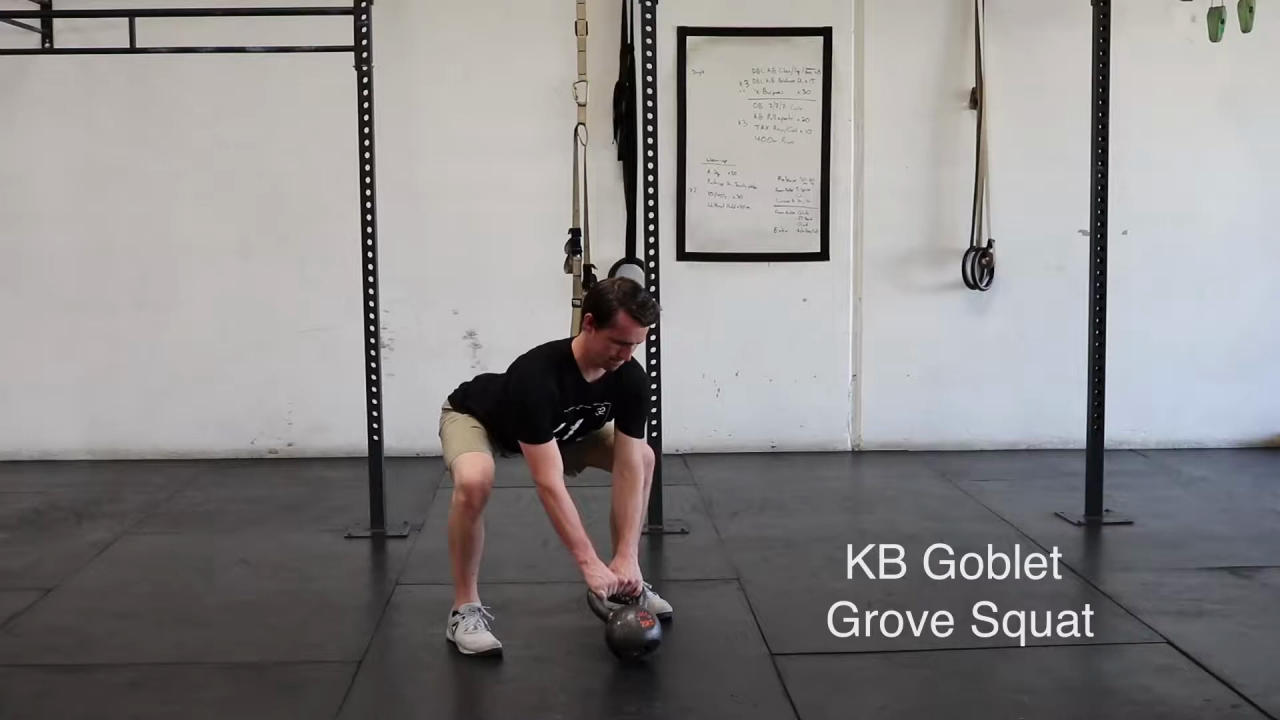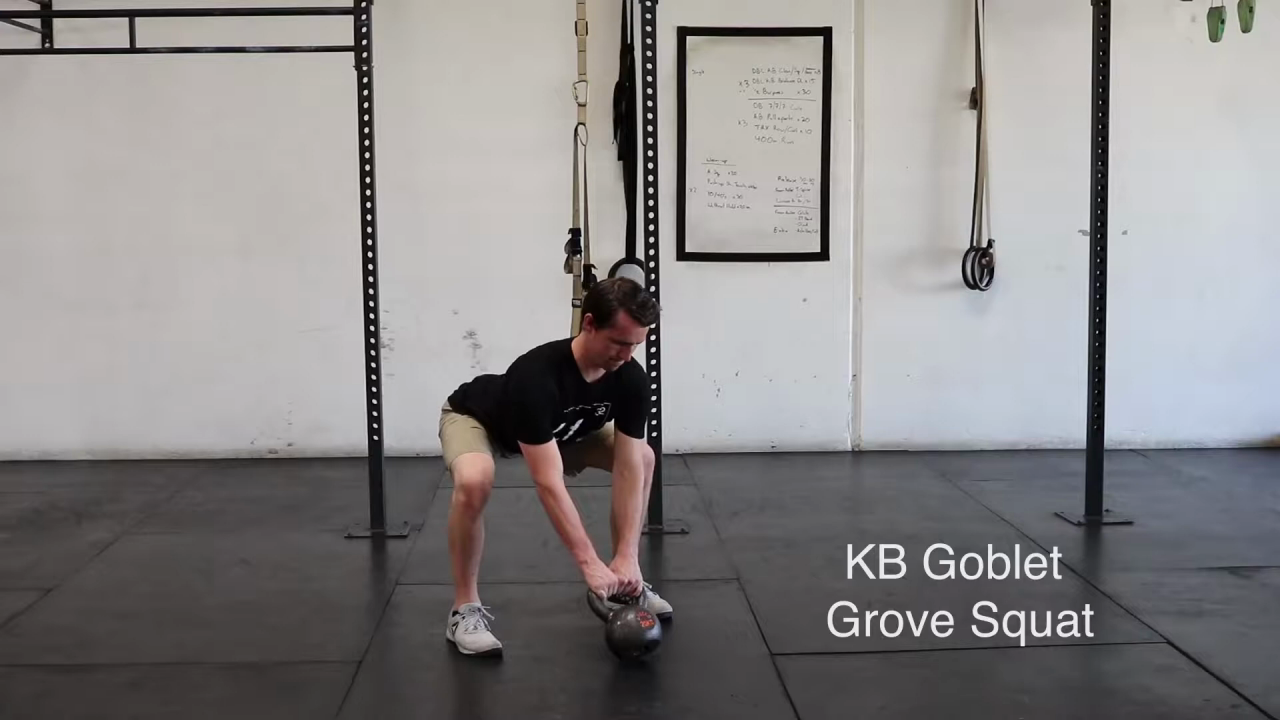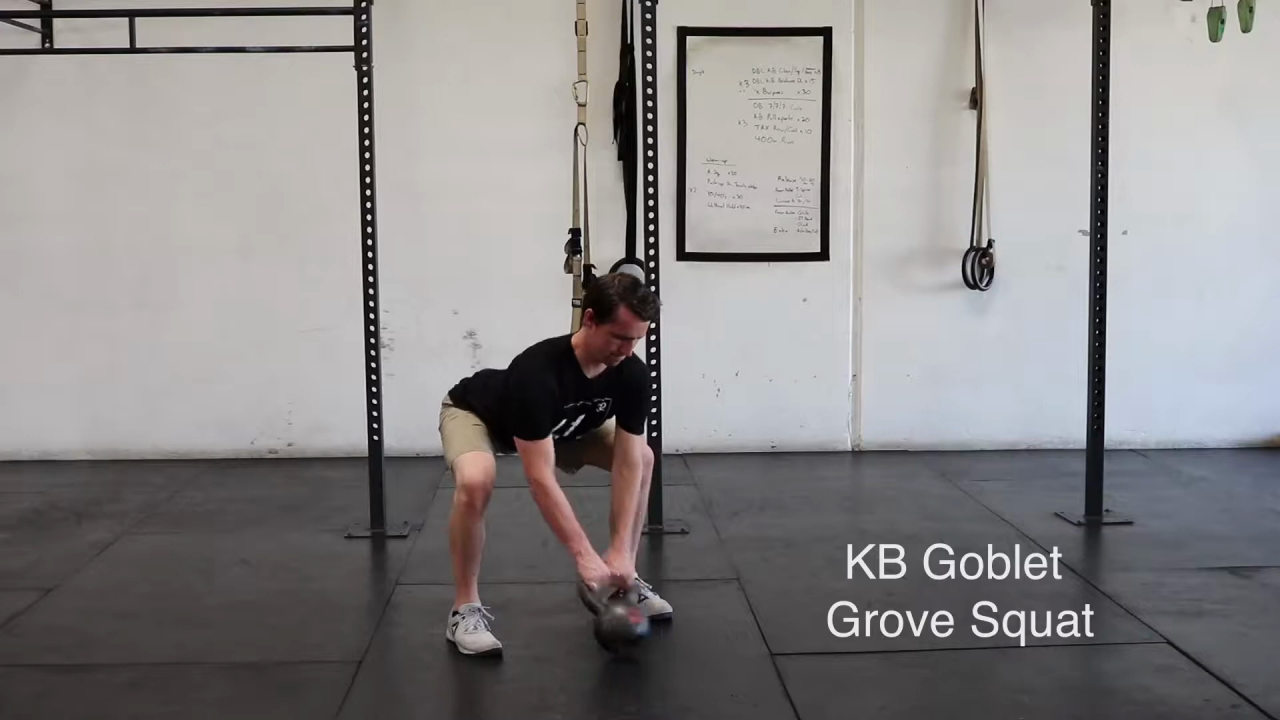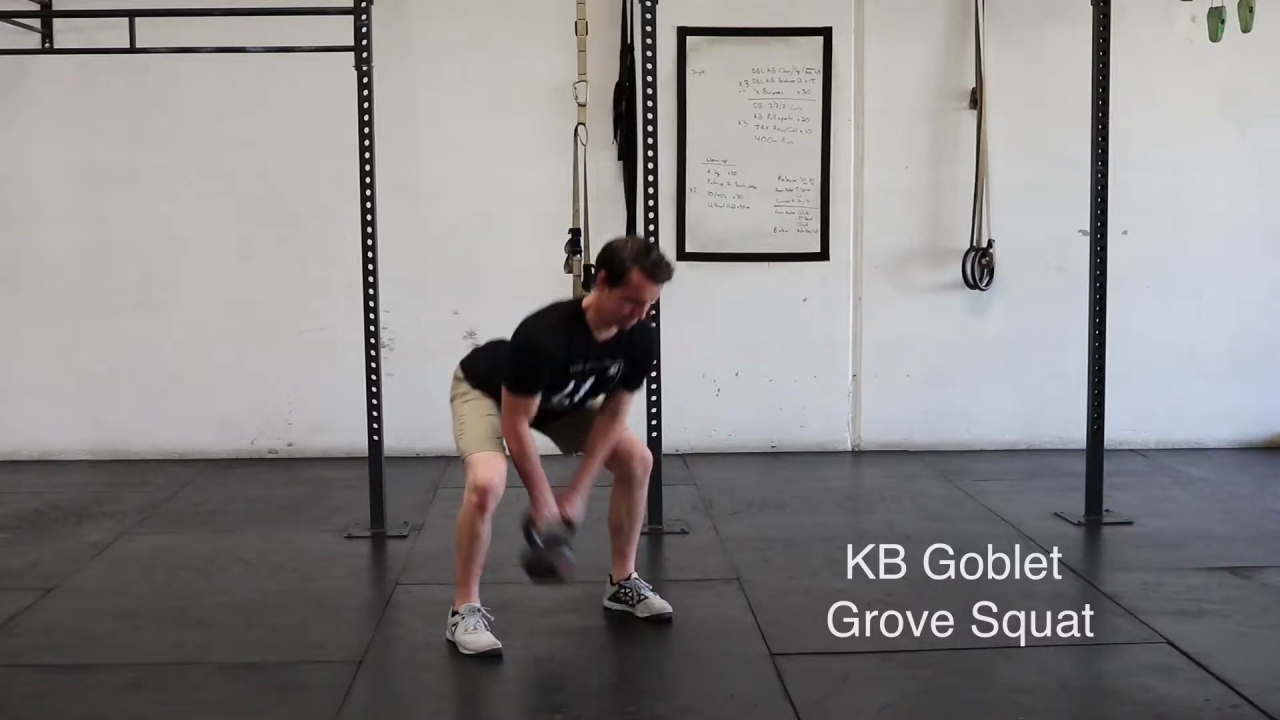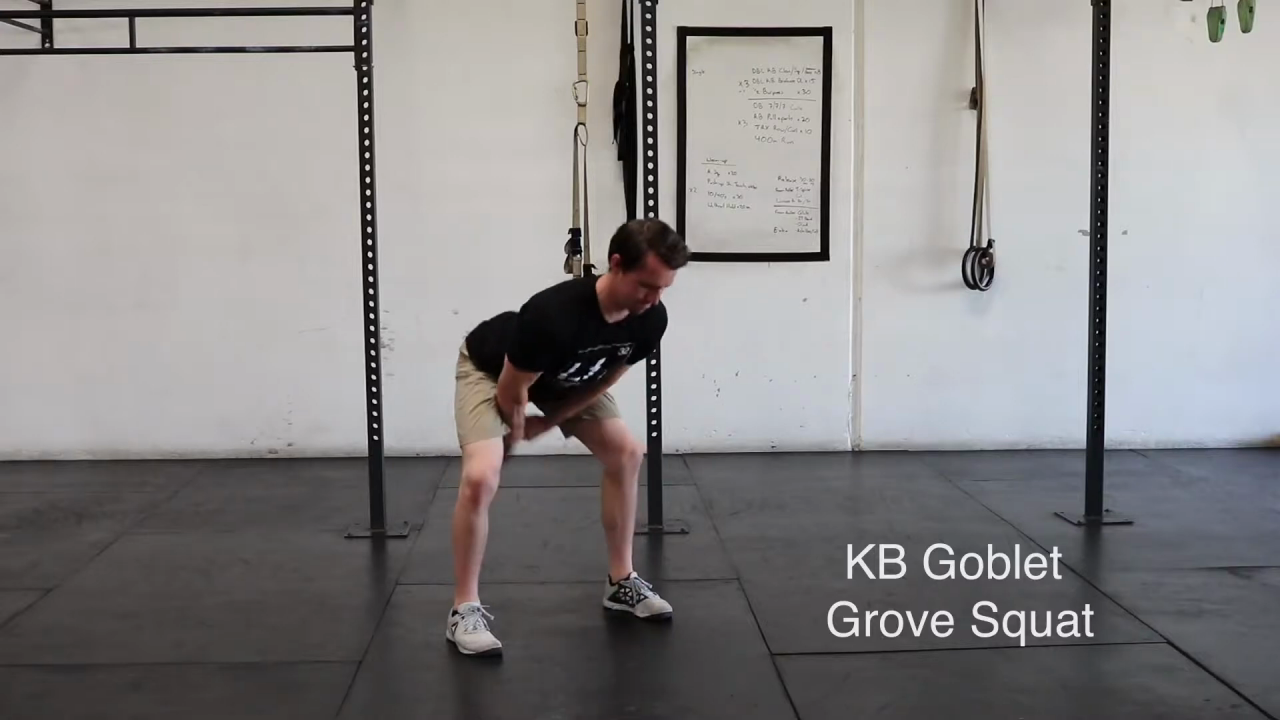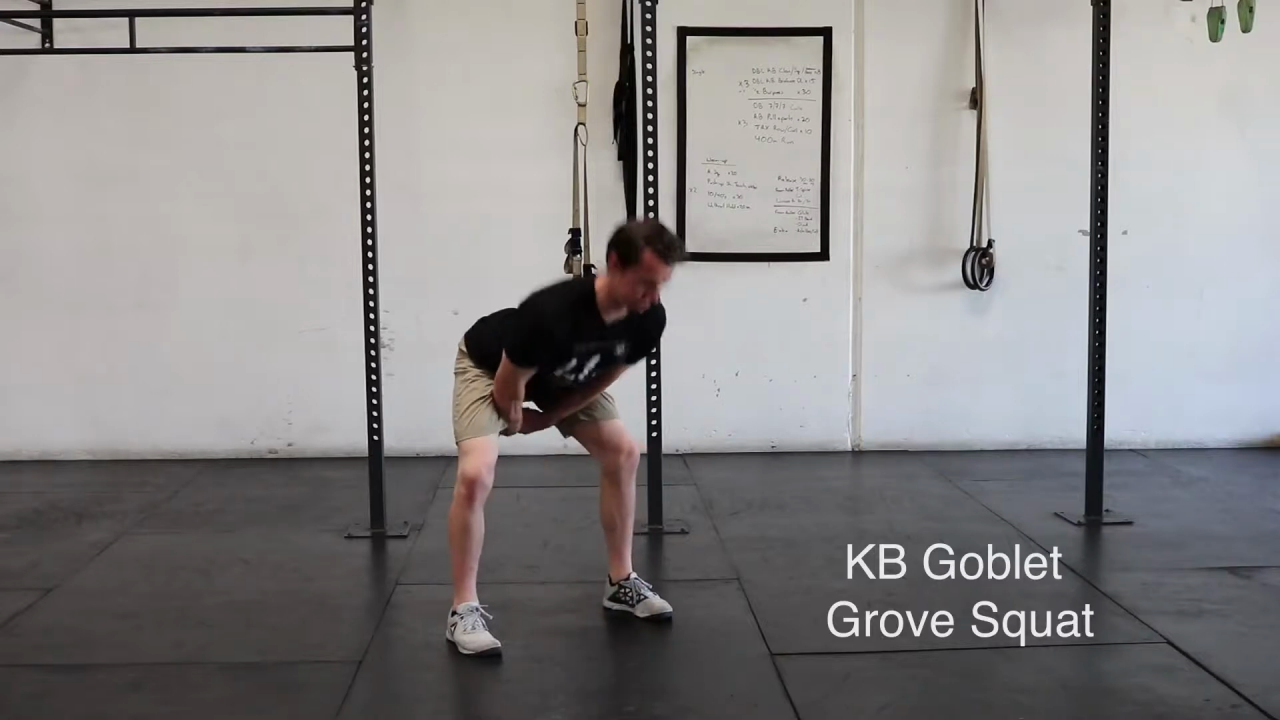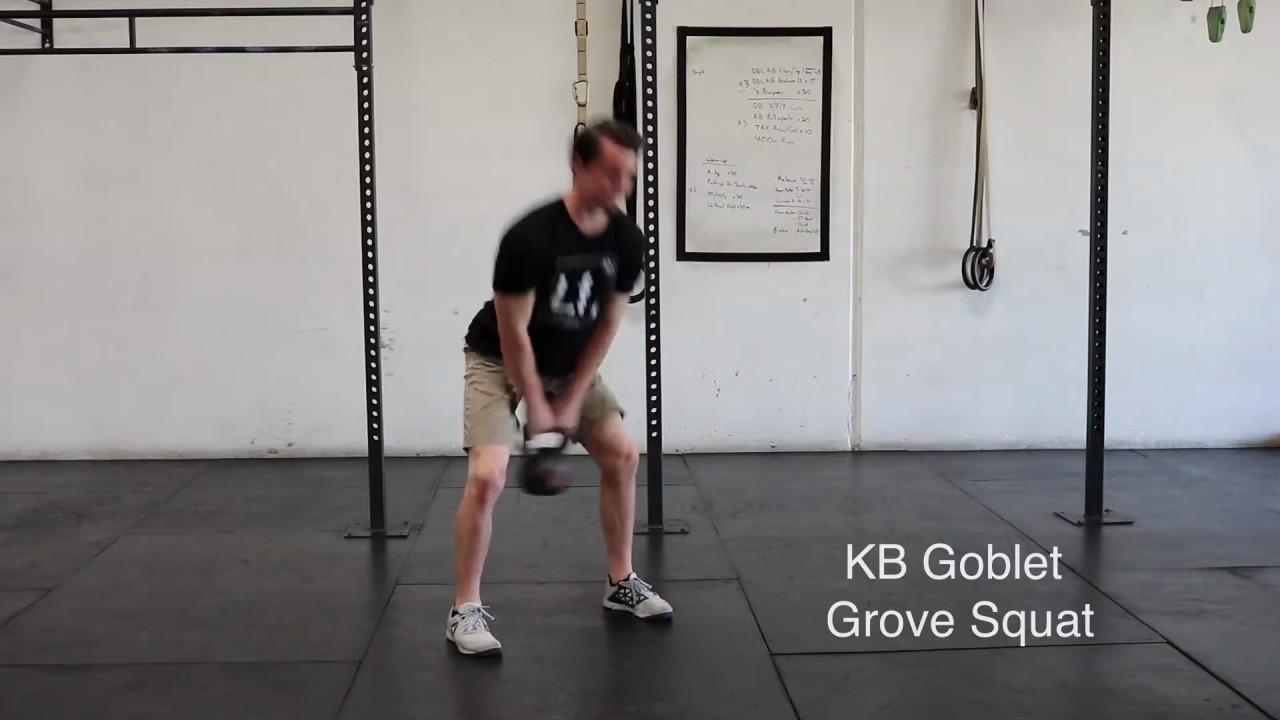
dt=0.2s
person 1, frame 1
left shoulder: (631, 379)
right shoulder: (536, 376)
left elbow: (629, 468)
right elbow: (549, 483)
left wrist: (626, 557)
right wrist: (590, 564)
right hip: (474, 416)
left knee: (643, 459)
right knee: (473, 482)
left ankle: (625, 580)
right ankle: (465, 608)
person 1, frame 2
left shoulder: (630, 379)
right shoulder: (535, 377)
left elbow: (629, 468)
right elbow: (550, 484)
left wrist: (626, 557)
right wrist: (590, 564)
right hip: (474, 417)
left knee: (644, 459)
right knee: (473, 482)
left ankle: (625, 580)
right ankle: (466, 609)
person 1, frame 3
left shoulder: (631, 376)
right shoulder: (536, 373)
left elbow: (627, 464)
right elbow: (541, 479)
left wrist: (619, 549)
right wrist: (584, 557)
right hip: (474, 412)
left knee: (643, 459)
right knee: (475, 483)
left ankle: (625, 581)
right ankle: (466, 610)
person 1, frame 4
left shoulder: (640, 339)
right shoulder: (544, 334)
left elbow: (612, 419)
right elbow: (516, 430)
left wrist: (577, 494)
right wrist: (543, 502)
left hip: (562, 398)
right hip: (485, 388)
left knee: (638, 460)
right knee: (486, 484)
left ankle: (623, 582)
right ankle: (466, 610)
person 1, frame 5
left shoulder: (651, 321)
right shoulder: (554, 312)
left elbow: (605, 379)
right elbow: (510, 392)
left wrist: (547, 422)
right wrist: (516, 426)
left hip: (567, 379)
right hip: (491, 368)
left knee: (626, 454)
right knee: (481, 477)
left ankle: (621, 581)
right ankle: (465, 609)
person 1, frame 6
left shoulder: (648, 320)
right shoulder: (549, 314)
left elbow: (604, 378)
right elbow: (509, 385)
left wrist: (545, 416)
right wrist: (515, 418)
right hip: (487, 366)
left knee: (624, 454)
right knee: (476, 476)
left ankle: (622, 583)
right ankle: (464, 610)
person 1, frame 7
left shoulder: (625, 239)
right shoulder: (531, 238)
left elbow: (606, 325)
right elbow: (514, 335)
left wrist: (573, 402)
right wrist: (534, 406)
left hip: (567, 361)
right hip: (498, 359)
left knee: (623, 457)
right knee: (487, 477)
left ankle: (621, 583)
right ankle: (465, 608)
